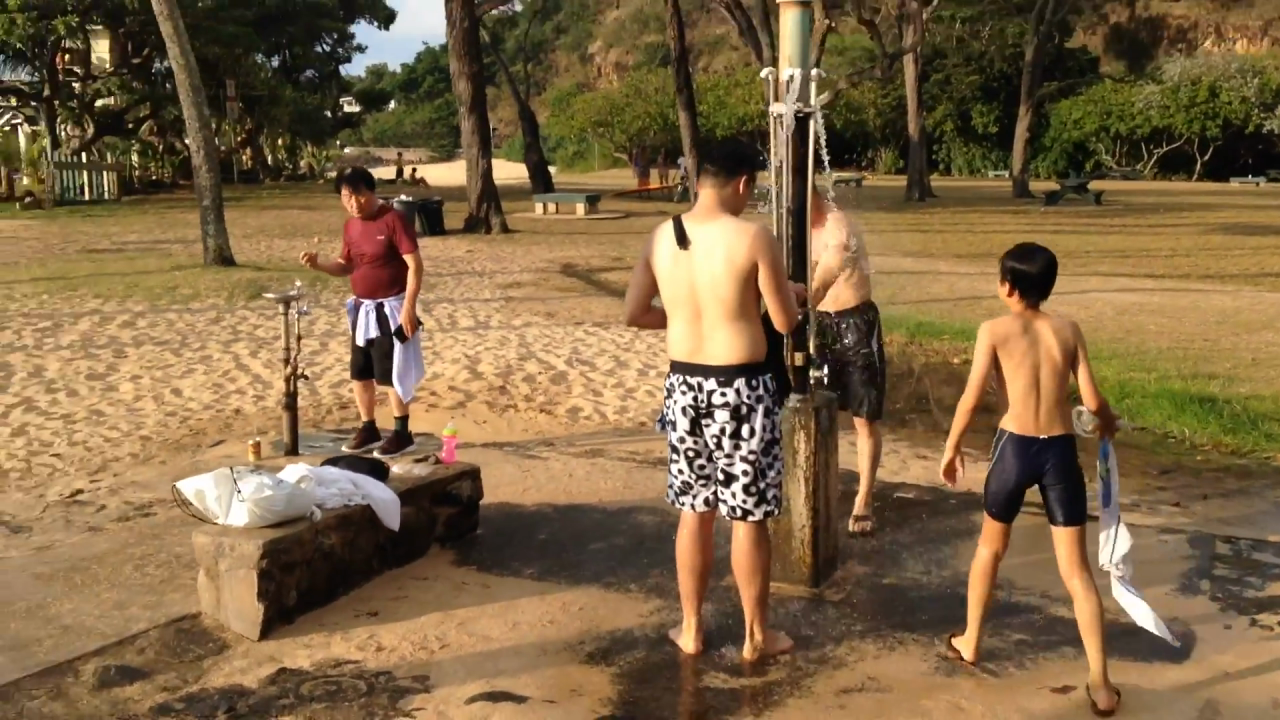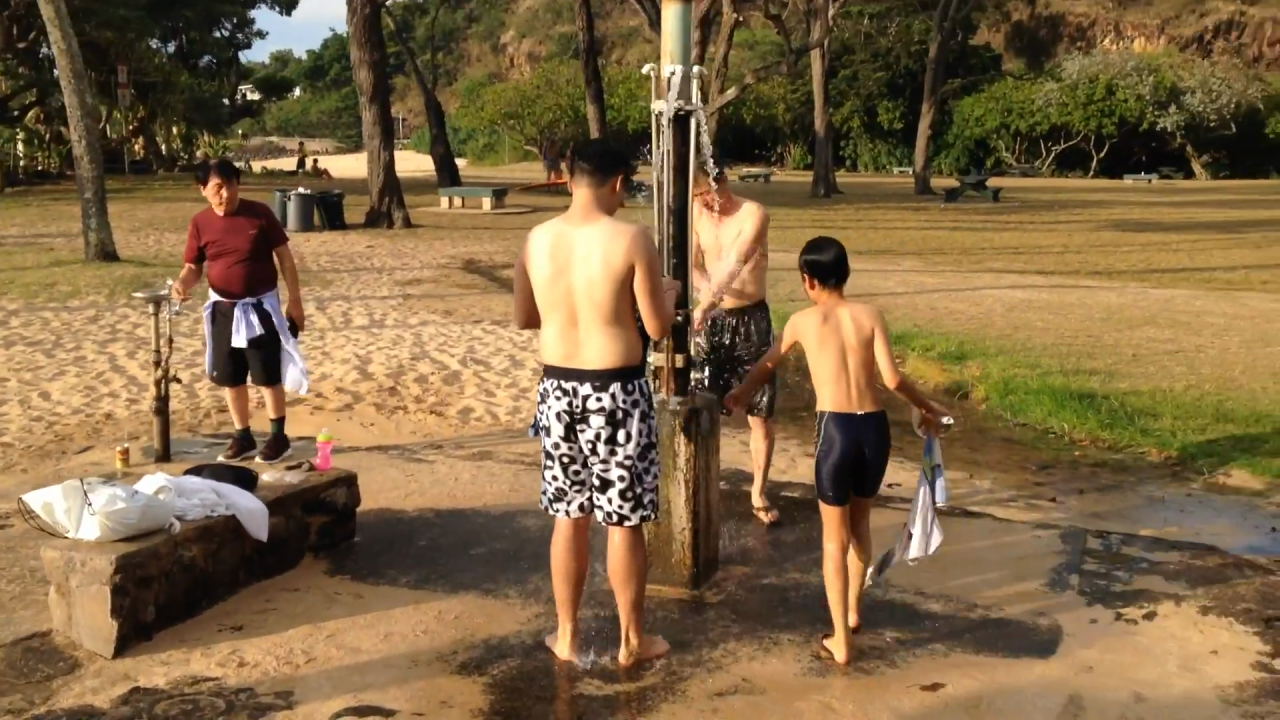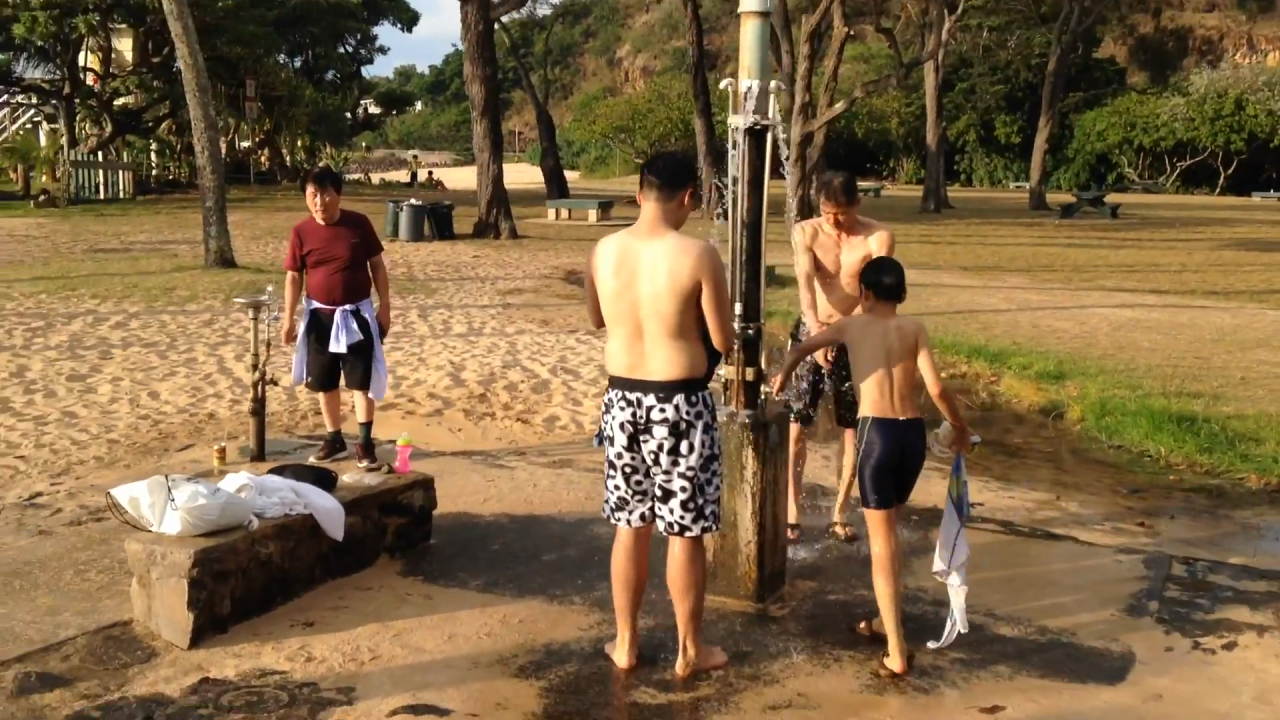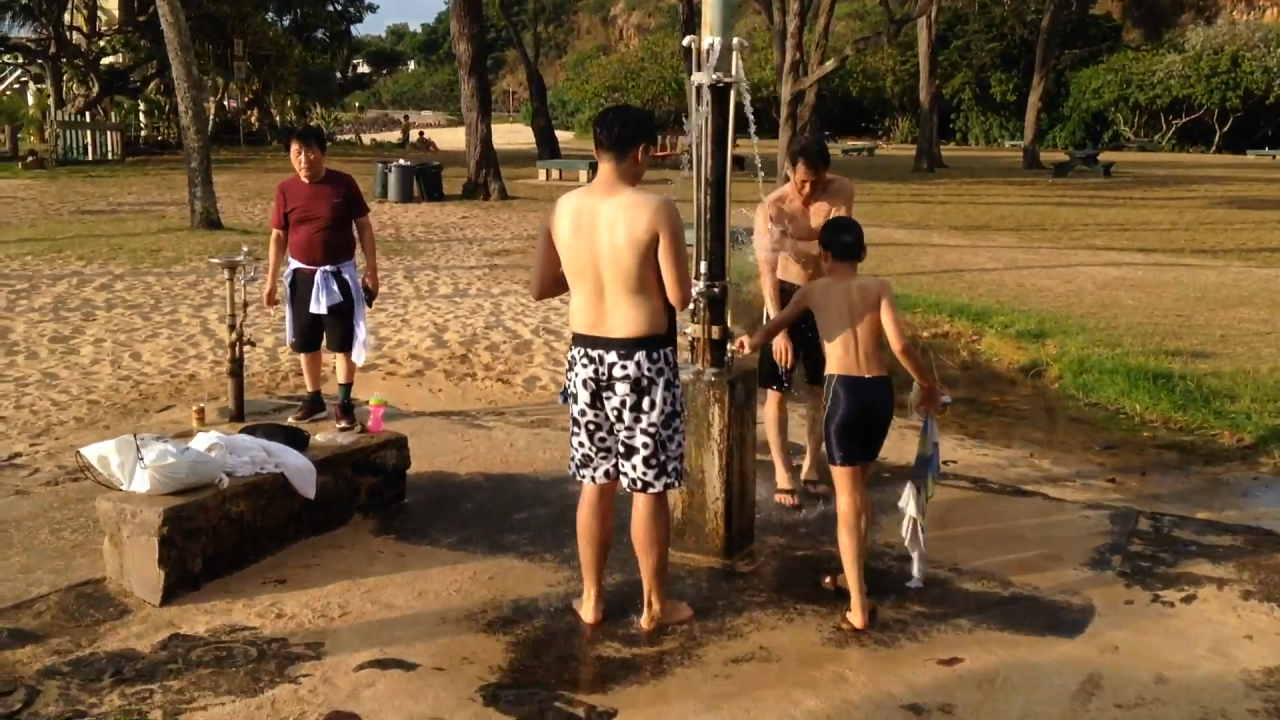
dt=0.5s
person 1, frame 1
left shoulder: (661, 237)
right shoulder: (754, 237)
left elbow: (633, 314)
right elbow: (784, 322)
right wrist: (792, 294)
left hip: (685, 384)
right hip: (741, 387)
left knee: (694, 510)
right knee: (749, 515)
left ankle: (691, 628)
right ankle: (757, 634)
person 1, frame 2
left shoulder: (536, 239)
right shoulder: (631, 239)
left elbow: (525, 319)
right elbow: (658, 328)
right wrist: (669, 293)
left hip: (558, 389)
right hip: (616, 391)
left knee: (569, 516)
right knee: (624, 521)
left ankle: (566, 634)
right ankle: (633, 640)
person 1, frame 3
left shoulder: (604, 250)
right shoulder: (698, 254)
right elbow: (722, 343)
right wrist: (723, 312)
left hip: (623, 399)
right hip: (679, 403)
left knee: (631, 524)
right knee: (685, 530)
left ankle: (625, 642)
right ankle: (690, 650)
person 1, frame 4
left shoulder: (563, 209)
right shoulder: (657, 210)
left elbow: (540, 288)
right elbow: (680, 297)
right wrist: (655, 271)
left hip: (586, 356)
right hip: (642, 359)
left knee: (595, 481)
right knee: (648, 487)
left ankle: (592, 598)
right ankle: (655, 605)
person 2, frame 1
left shoulder: (994, 330)
right shoulder: (1068, 330)
left elbow: (971, 397)
right elbow: (1092, 399)
left wrist: (951, 448)
right wrist: (1108, 420)
left hip: (1015, 448)
right hip: (1061, 450)
left knee: (991, 545)
right knee: (1076, 569)
left ankle: (969, 640)
person 2, frame 2
left shoulder: (803, 320)
right shoulder: (870, 314)
left elbow: (764, 367)
right elbow: (893, 379)
left wrist: (740, 395)
right wrist: (928, 408)
left hip: (835, 427)
right hip: (874, 426)
left knee: (835, 537)
right knee: (858, 524)
left ankle: (840, 641)
right ankle: (852, 611)
person 2, frame 3
left shoulder: (851, 325)
right shoulder: (914, 328)
left elbow: (802, 348)
right elbow: (936, 389)
left wrist: (782, 378)
right wrist: (960, 428)
left hip: (876, 432)
right hip: (913, 433)
left knee: (882, 543)
right knee: (889, 531)
left ankle: (896, 652)
right ankle: (888, 620)
person 2, frame 4
left shoulder: (814, 290)
right shoulder: (879, 286)
left elbow: (777, 325)
right elbow: (899, 344)
left wrist: (754, 341)
right wrist: (929, 385)
left hip: (843, 391)
right hip: (880, 391)
left knee: (847, 501)
right knee: (858, 489)
left ankle: (858, 608)
right ankle: (851, 577)
person 3, frame 1
left shoulder: (839, 229)
right shoulder: (804, 224)
left elbow: (819, 287)
left hip: (856, 322)
right hip: (822, 321)
left knee: (865, 419)
left ankle: (863, 501)
person 3, frame 2
left shoulder: (753, 214)
right shoulder: (695, 215)
left elbow: (733, 266)
right elbow: (693, 263)
left wrist: (703, 308)
right wrist: (704, 303)
left hip: (751, 321)
right hip: (713, 321)
left knee: (761, 417)
left ankle: (759, 494)
person 3, frame 3
left shoulder: (878, 237)
right shoulder: (805, 232)
right elbow: (805, 283)
left wrist: (836, 324)
right wrist: (816, 328)
right hip: (810, 334)
left knee: (853, 430)
right knee: (796, 426)
left ankle: (840, 510)
right ankle: (791, 509)
person 3, frame 4
left shoulder: (842, 190)
right shoulder: (770, 209)
right elbow: (767, 272)
left wrist: (791, 246)
right wrist: (777, 329)
right hip: (786, 295)
left knee: (820, 389)
right knee: (777, 392)
left ankle: (810, 468)
right ankle: (782, 475)
person 4, frame 1
left shoulder: (393, 219)
right shoulder: (351, 225)
left elbow: (415, 265)
right elbow: (345, 266)
left wrist: (408, 307)
right wrist: (317, 263)
left hip: (390, 308)
right hip: (362, 308)
left knee: (392, 374)
right knee: (360, 372)
left ankle: (402, 434)
right ankle: (368, 430)
person 4, frame 2
left shoulder: (260, 214)
right shoulder: (200, 223)
left elbow: (284, 256)
right elbow: (193, 267)
left wrist: (295, 299)
right wrist: (182, 284)
left hip: (260, 306)
right hip: (223, 309)
left knee: (268, 375)
right knee: (229, 377)
left ankle: (278, 437)
right ankle: (243, 437)
person 4, frame 3
left shoulder: (358, 224)
right shoulder: (301, 232)
left elbow: (377, 265)
right elbow: (294, 277)
left wrist: (384, 307)
right wrist: (289, 318)
left hip: (357, 313)
right hip: (320, 315)
left knee: (362, 381)
right knee: (324, 383)
left ankle: (365, 442)
right ankle: (334, 440)
person 4, frame 4
left shoulder: (344, 184)
right shoulder: (286, 190)
left elbow: (364, 227)
right elbow: (278, 237)
left wrist: (371, 270)
right wrist: (271, 279)
left hip: (339, 274)
right hip: (302, 275)
left knee: (343, 342)
right knee: (305, 343)
left ankle: (344, 403)
right ankle: (314, 400)
